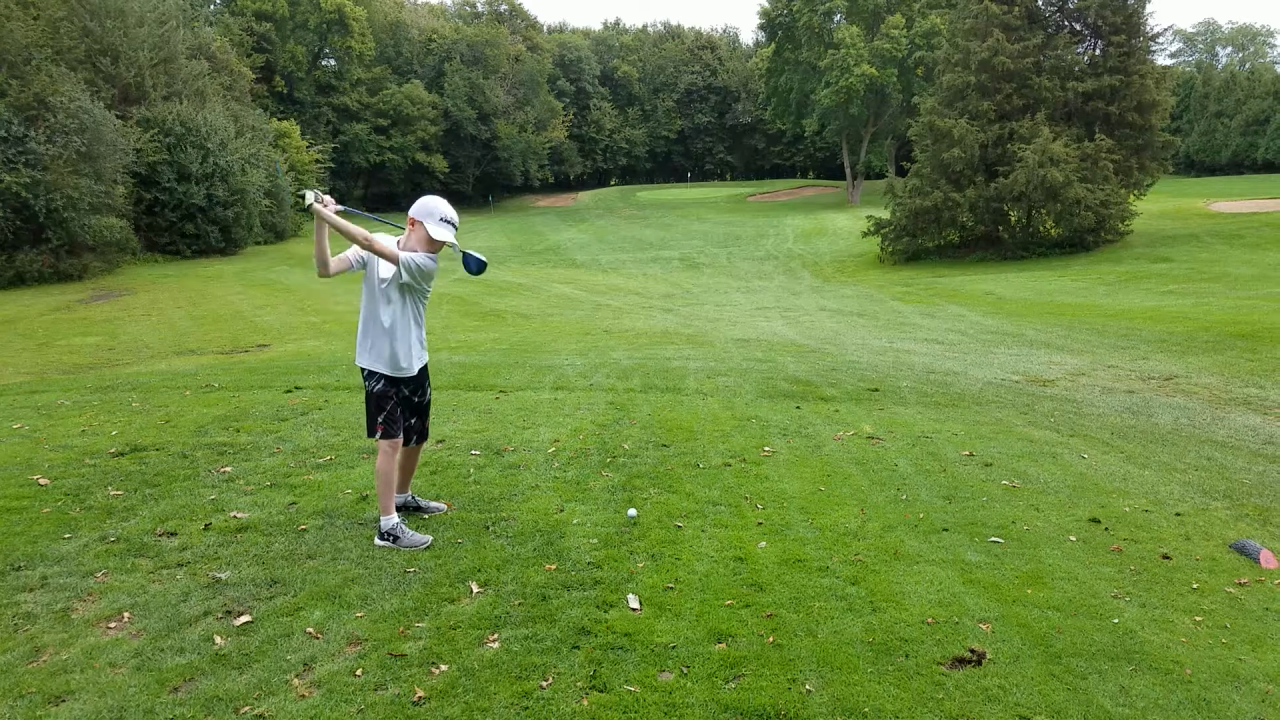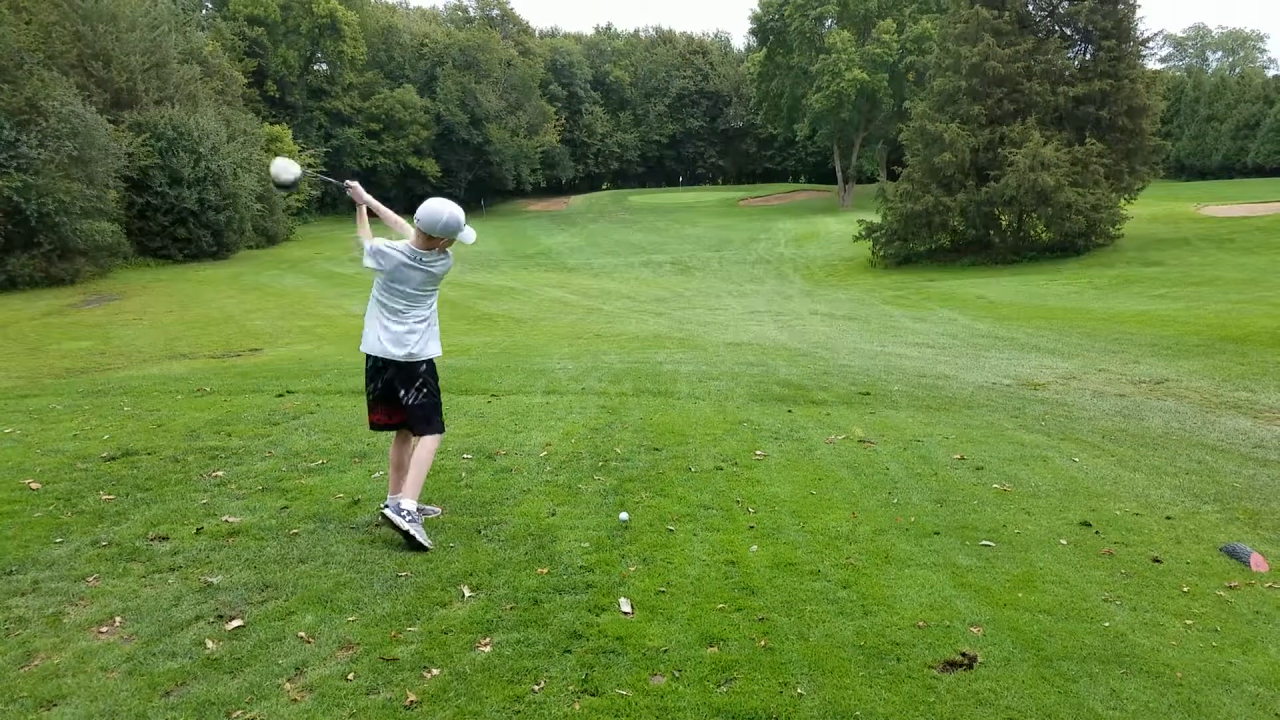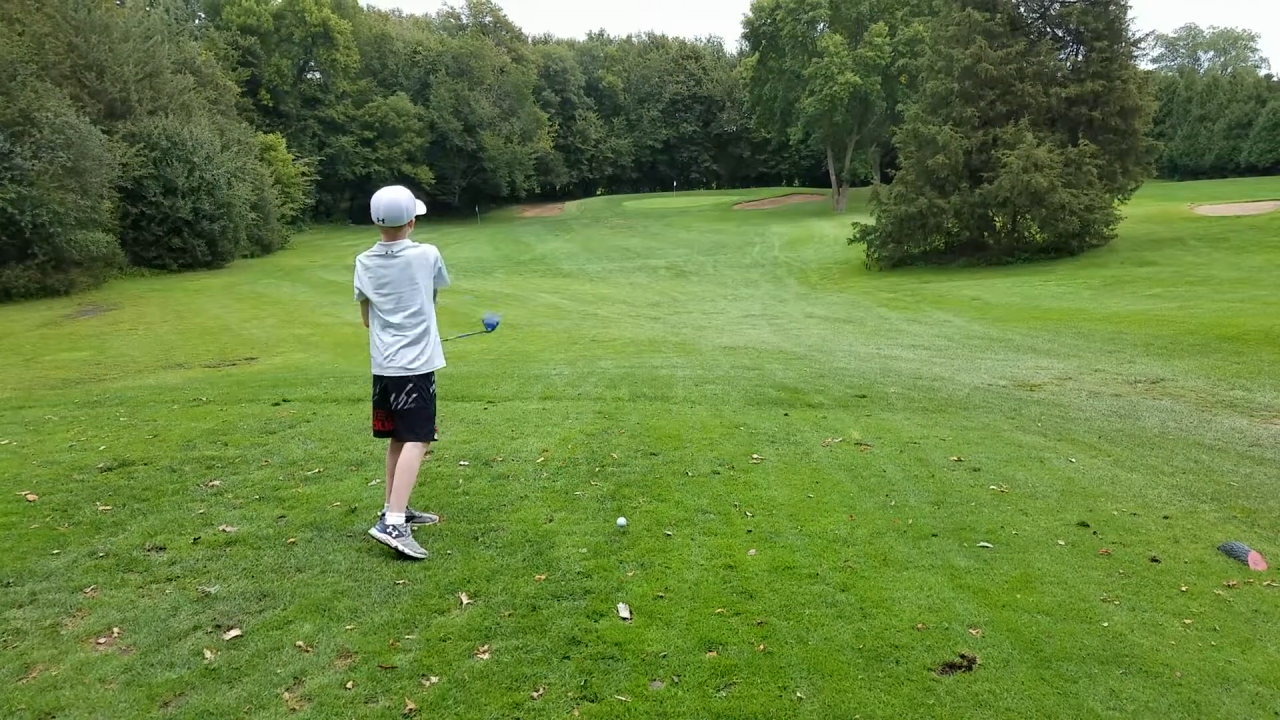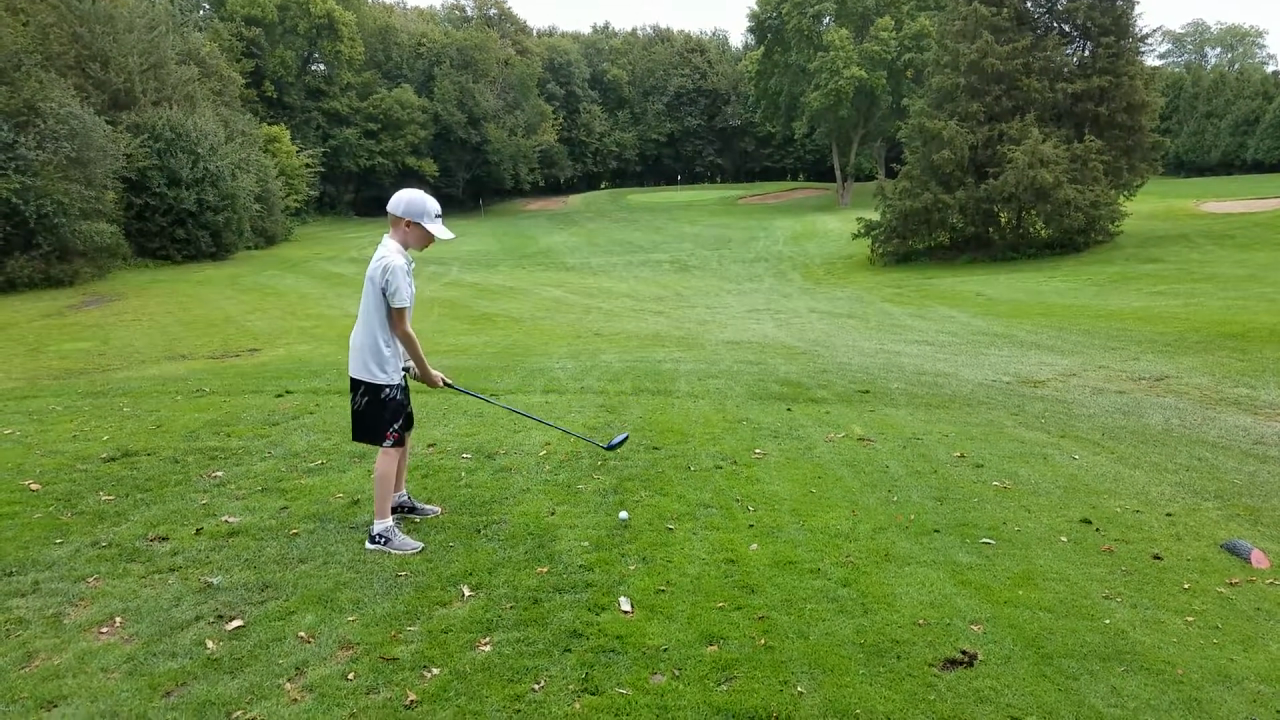
dt=1s
person 1, frame 1
left shoulder: (425, 265)
right shoulder: (377, 248)
left elbow: (369, 243)
right elbow: (326, 270)
left wrist: (327, 213)
right wrist: (322, 221)
left hip: (413, 365)
right hip: (379, 364)
left knee: (415, 438)
right knee: (391, 441)
left ankle: (403, 498)
right ankle: (388, 527)
person 1, frame 2
left shoulder: (383, 252)
right shoulder: (441, 262)
left elbow: (364, 233)
right elbow: (411, 234)
left wrist: (361, 201)
right wrist: (370, 200)
left hip: (377, 354)
right hip: (415, 358)
left knee: (404, 430)
right knee: (429, 433)
left ankle: (397, 500)
right ankle: (406, 508)
person 1, frame 3
left shoulder: (363, 263)
right shoulder: (428, 255)
left elbow: (366, 318)
left hip: (383, 364)
right hip: (417, 362)
left knee: (398, 438)
right knee: (416, 440)
left ankle: (394, 509)
right ankle: (392, 523)
person 1, frame 4
left shoulder: (393, 256)
right shoulder: (394, 264)
right elbow: (402, 328)
left wrist: (411, 362)
right wrist: (425, 370)
left hip: (386, 362)
right hip: (377, 367)
left knee: (403, 431)
right knee: (391, 443)
left ankle: (398, 498)
right ankle: (381, 530)
